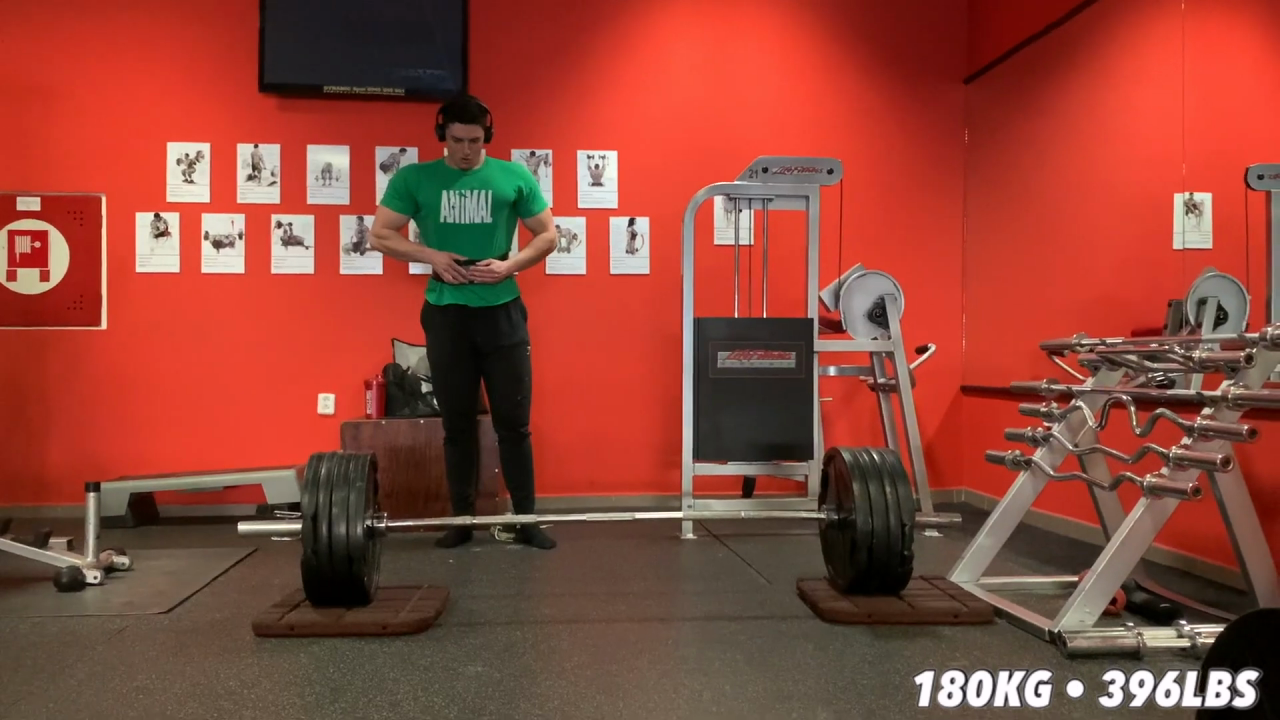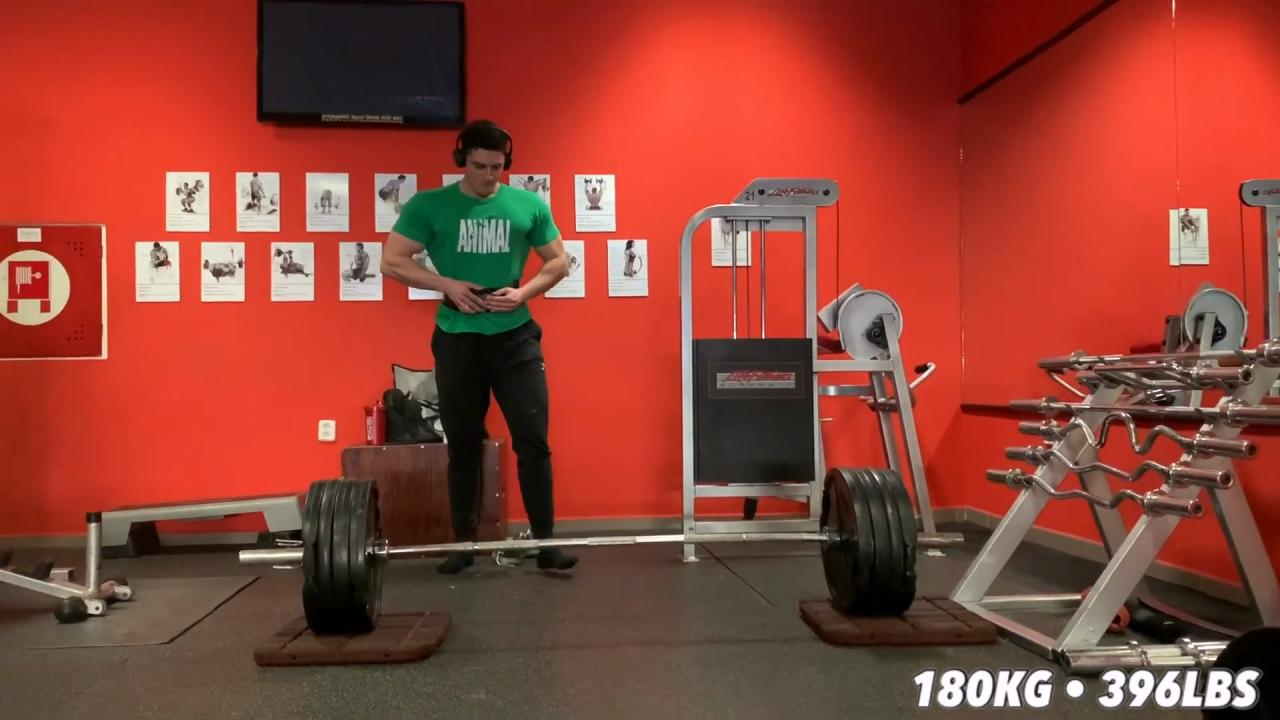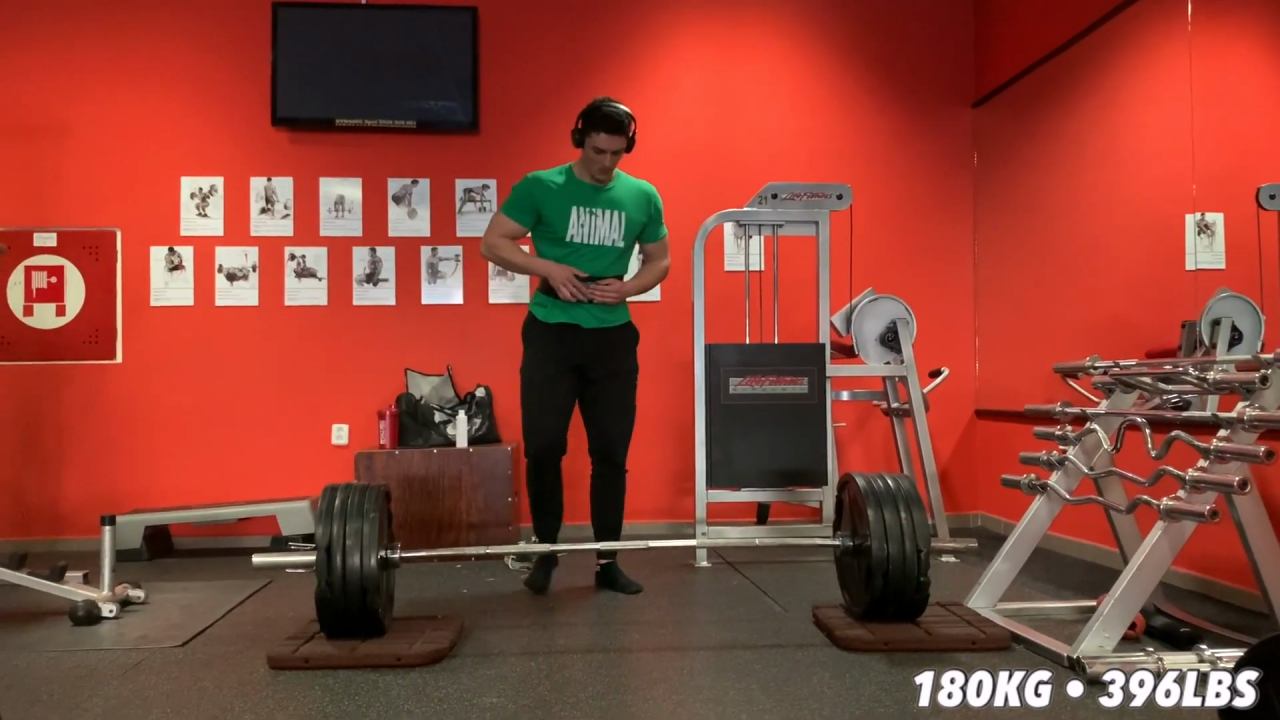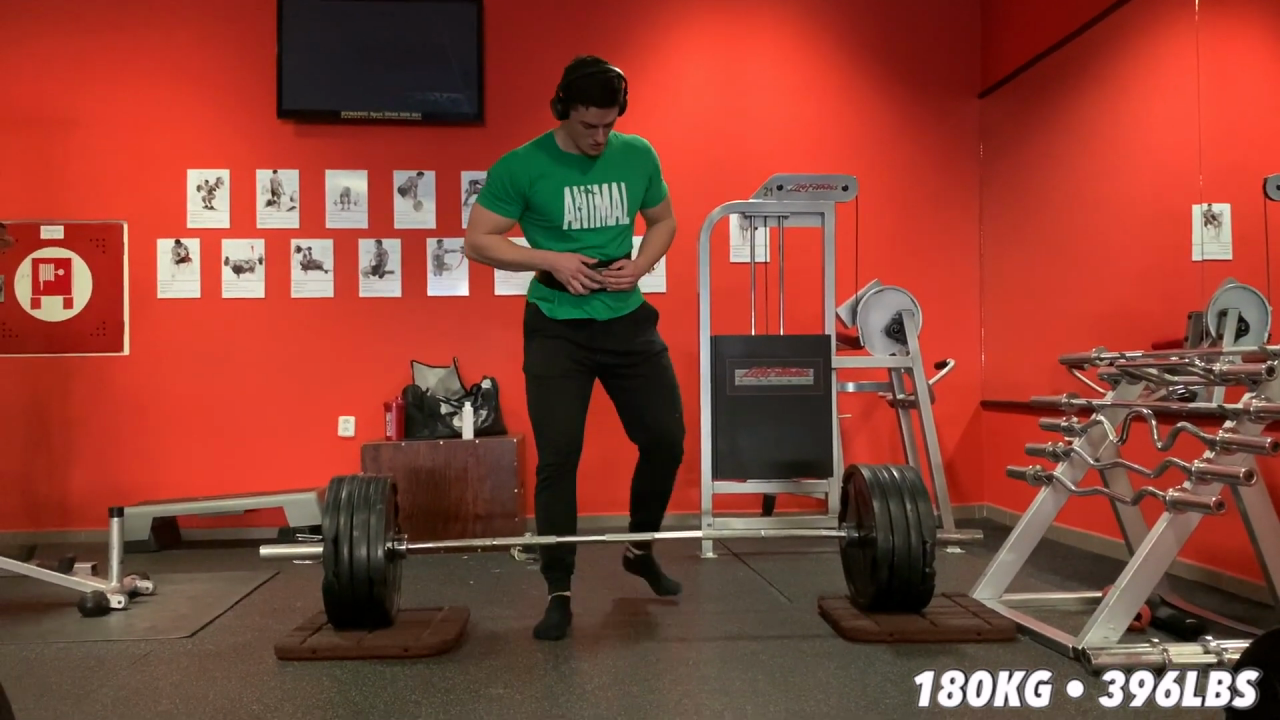
dt=0.7s
person 1, frame 1
left shoulder: (515, 177)
right shoulder: (415, 178)
left elbow: (547, 235)
right elbow: (380, 235)
left wrist: (510, 264)
right wrist: (431, 255)
left hip: (501, 311)
right hip: (445, 313)
left knee: (513, 421)
right knee: (457, 423)
left ankle: (526, 519)
right ankle: (462, 519)
person 1, frame 2
left shoulder: (529, 205)
right shoulder: (429, 205)
left elbow: (558, 262)
right elbow: (392, 262)
left wrist: (524, 292)
right wrist: (447, 284)
left hip: (515, 337)
right hip: (457, 340)
left knee: (533, 441)
right knee: (463, 448)
left ankle: (545, 542)
right ankle: (464, 543)
person 1, frame 3
left shoulder: (642, 197)
right shoulder: (540, 187)
left elbow: (660, 262)
right elbow: (492, 243)
left wrist: (627, 287)
right wrist: (548, 269)
left hip: (613, 337)
right hip: (552, 332)
left knee: (611, 454)
right knee: (544, 447)
left ankle: (606, 562)
right ankle: (546, 550)
person 1, frame 4
left shoulder: (639, 156)
right shoulder: (520, 167)
left elbow: (664, 221)
right elbow: (478, 240)
left wrist: (640, 265)
right wrist: (551, 259)
left hip: (629, 322)
right hip: (558, 328)
left knee: (667, 440)
right knee: (559, 457)
left ankle: (641, 547)
right ankle: (559, 593)
